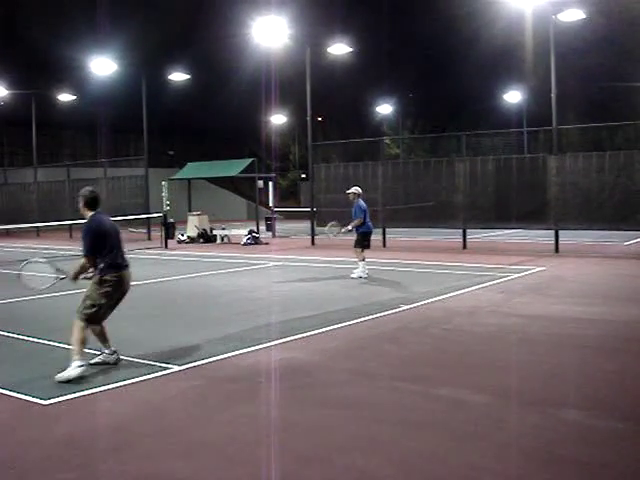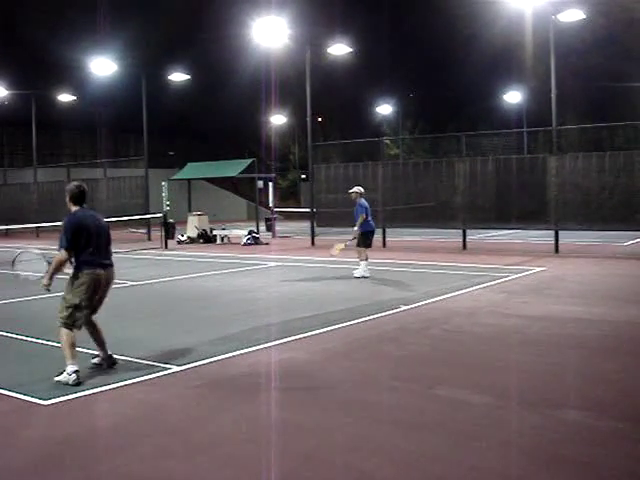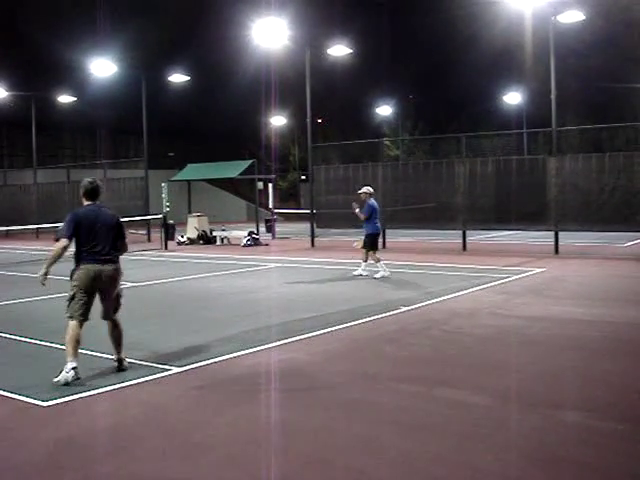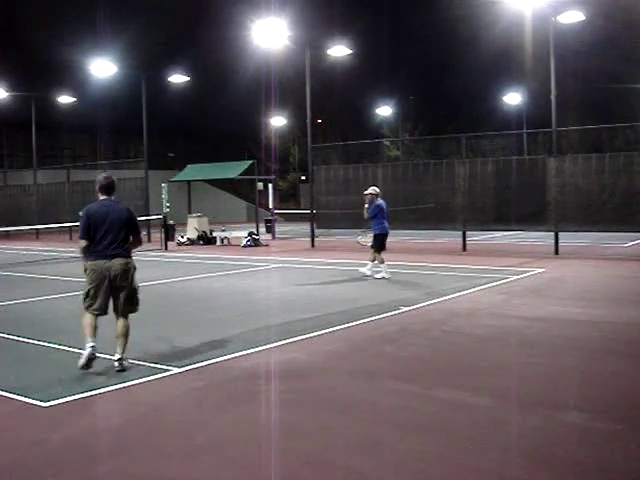
dt=0.3s
person 1, frame 1
left shoulder: (90, 226)
right shoulder: (107, 221)
left elbow: (88, 260)
left wrist: (75, 274)
right wrist: (96, 269)
left hip: (110, 277)
right hip: (122, 275)
left knee: (81, 320)
right knee: (93, 318)
left ankle: (77, 365)
right ankle: (110, 353)
person 1, frame 2
left shoulder: (72, 220)
right shoulder: (99, 219)
left elbow: (63, 256)
left wrist: (50, 276)
left hip: (86, 275)
right hip: (106, 273)
left knee: (67, 324)
right knee: (86, 318)
left ankle: (72, 370)
right ankle: (105, 356)
person 1, frame 3
left shoulder: (76, 216)
right shoulder: (112, 216)
left elbow: (63, 244)
right elbow: (123, 248)
left wrist: (46, 268)
left hip: (86, 269)
right hip: (111, 269)
left knee: (75, 320)
right knee: (111, 317)
left ankle: (71, 368)
right ankle: (120, 359)
person 1, frame 4
left shoulder: (89, 211)
right shoulder: (126, 211)
left elbow: (84, 244)
right elbow: (138, 242)
left wrist: (86, 257)
left hip: (97, 264)
right hip: (122, 263)
left knee: (91, 311)
right knee: (122, 314)
left ankle: (90, 346)
right ankle: (119, 357)
